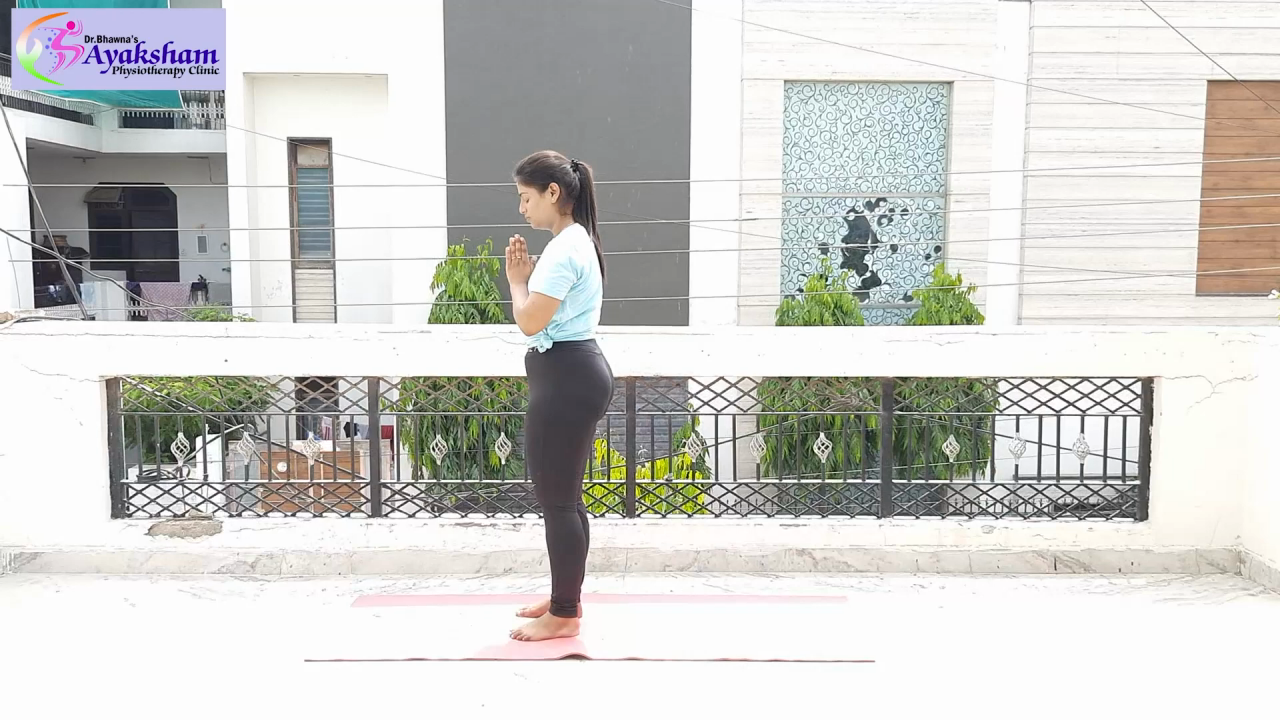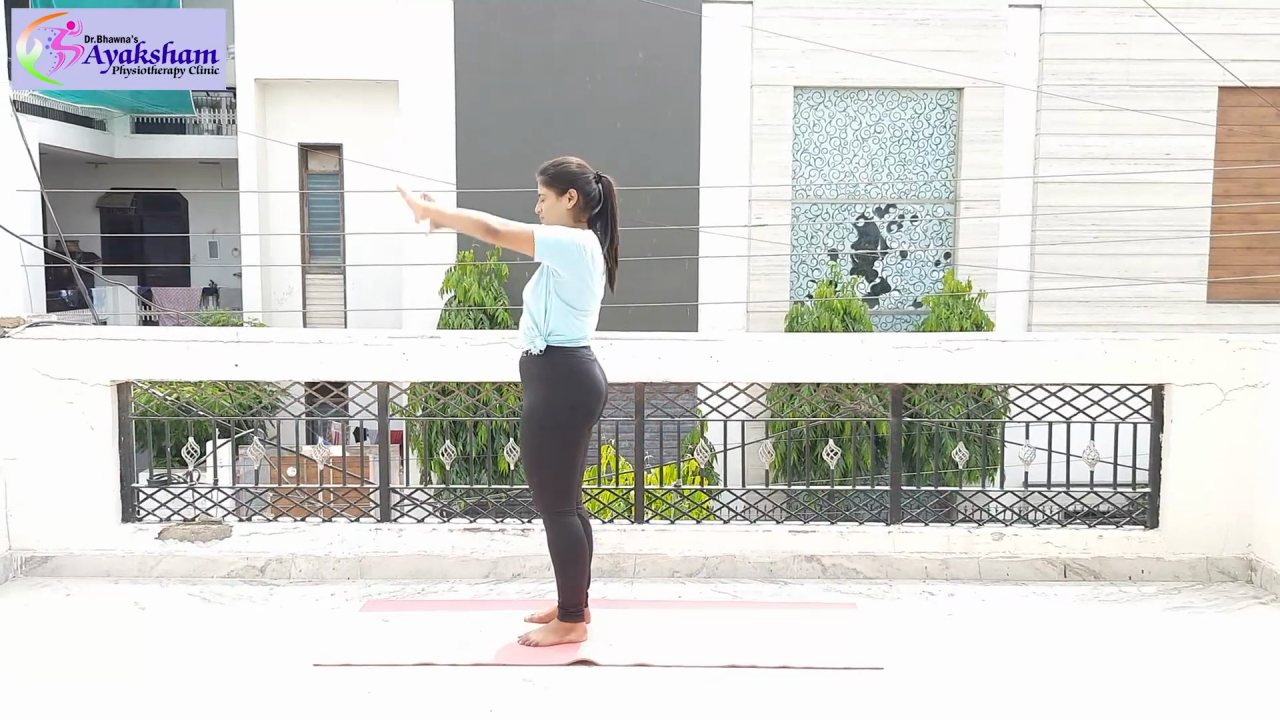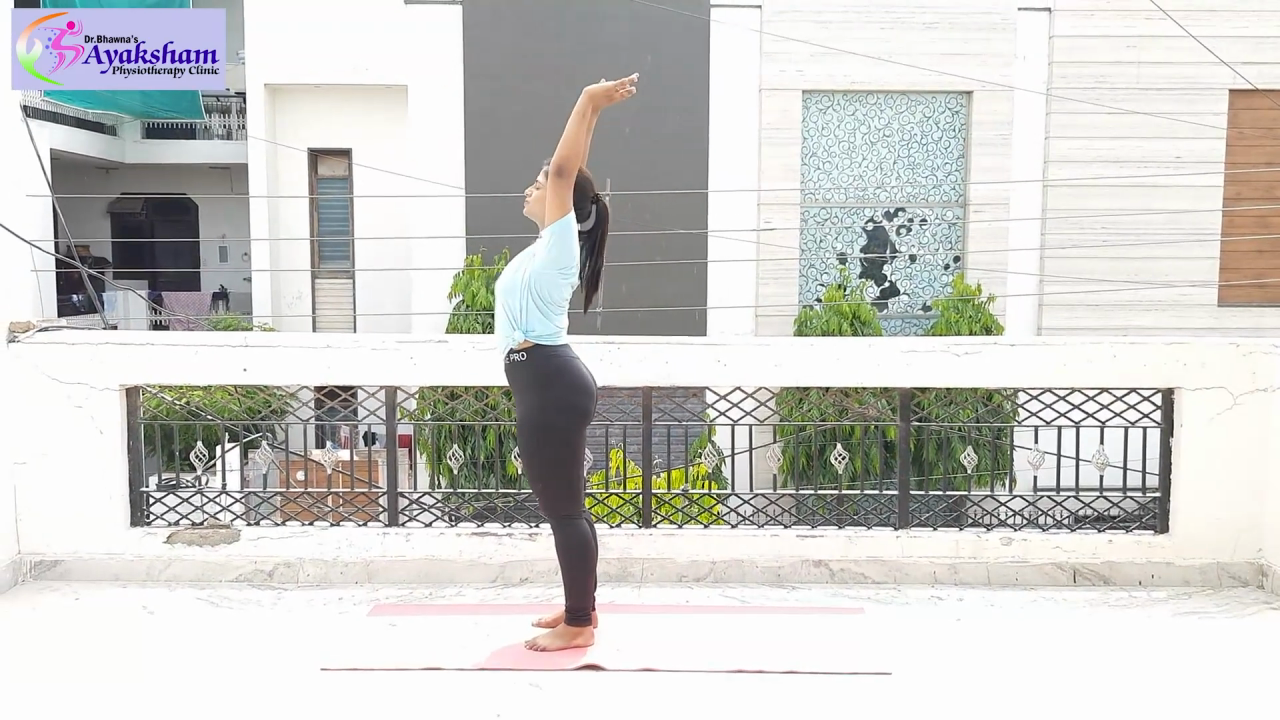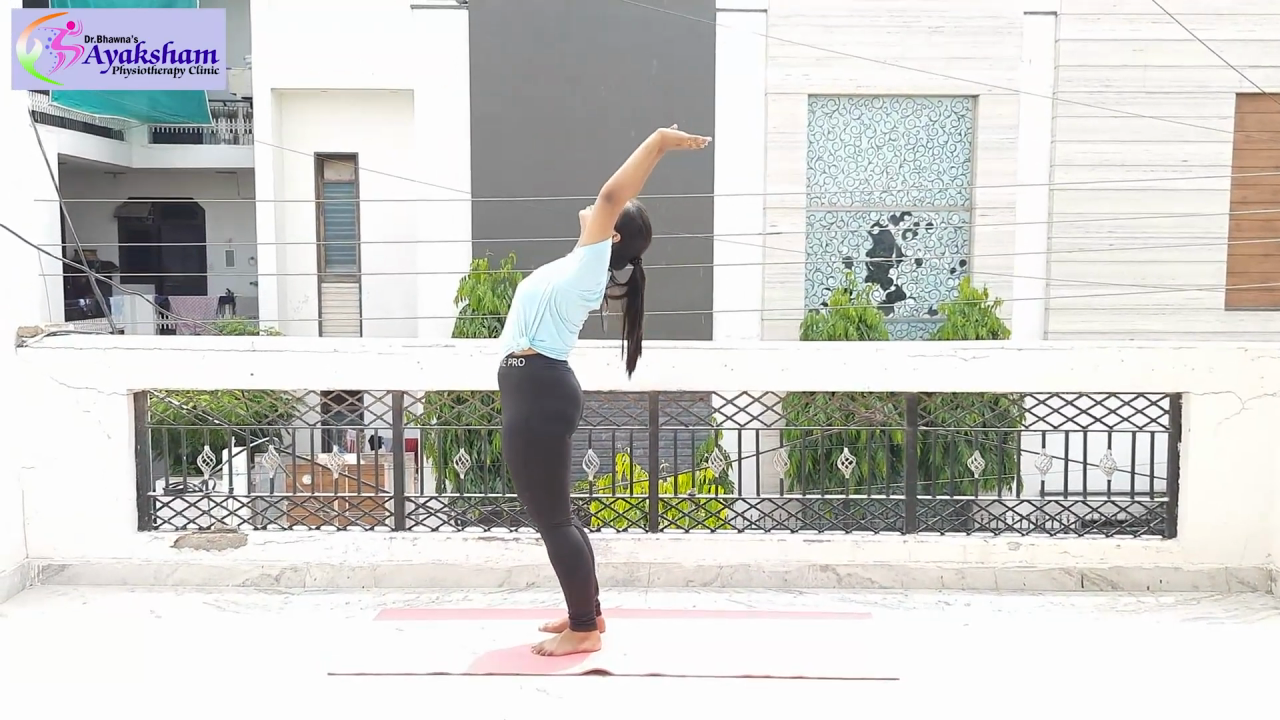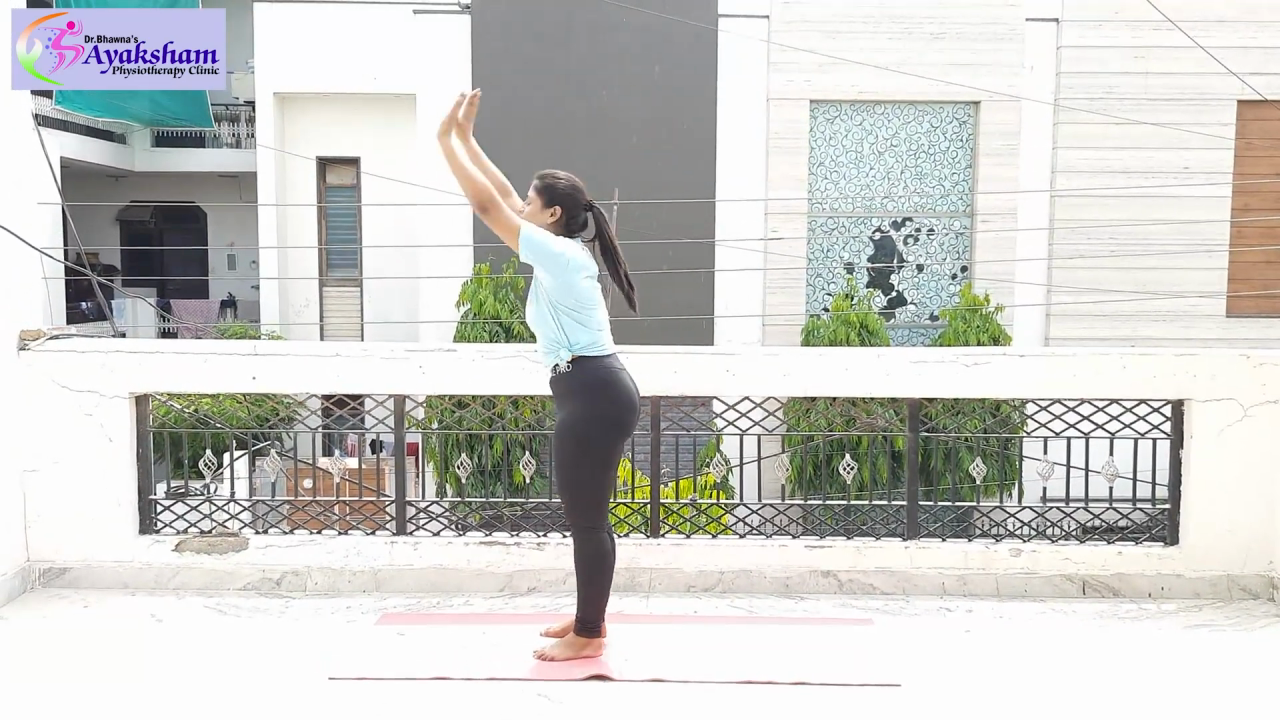
dt=1s
person 1, frame 1
left shoulder: (563, 250)
right shoulder: (575, 242)
left elbow: (529, 322)
left wrist: (516, 282)
right wrist: (528, 277)
left hip: (566, 378)
right hip: (575, 374)
left knee: (555, 499)
right knee: (565, 496)
left ankle: (564, 615)
right ankle: (566, 599)
person 1, frame 2
left shoulder: (572, 244)
right shoulder: (579, 244)
left elbow: (496, 231)
right elbow: (506, 233)
left wrist: (436, 213)
right wrist: (446, 214)
left hip: (561, 383)
right hip: (567, 376)
left knee: (555, 504)
right knee: (564, 501)
left ankle: (569, 622)
right ankle: (575, 605)
person 1, frame 3
left shoulder: (560, 243)
right shoulder: (550, 245)
left elbow: (562, 173)
right elbow: (564, 173)
left wrist: (589, 104)
right wrist: (591, 108)
left hip: (549, 383)
right hip: (547, 382)
left knee: (562, 508)
right knee: (564, 505)
left ankle: (578, 625)
right ankle: (581, 607)
person 1, frame 4
left shoulder: (590, 266)
right shoulder: (583, 263)
left elbow: (611, 195)
right elbow: (616, 197)
left wrist: (657, 143)
right wrist: (656, 148)
left hip: (539, 393)
right hip: (536, 391)
left knee: (551, 517)
right knee: (555, 514)
left ankle: (583, 629)
right ankle: (588, 612)
person 1, frame 5
left shoulder: (559, 255)
right shoulder: (562, 250)
left elbow: (489, 207)
right elbow: (501, 194)
left wrist: (446, 140)
right wrist: (463, 138)
left hip: (595, 397)
right hip: (589, 394)
left knee: (586, 519)
right knee: (586, 516)
left ankle: (588, 637)
right ankle: (589, 620)
